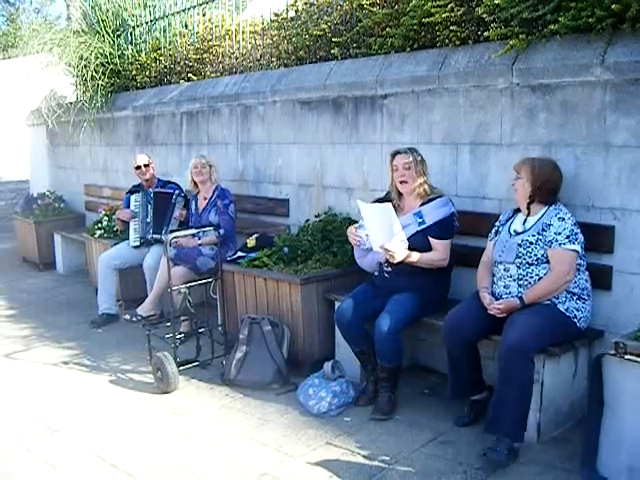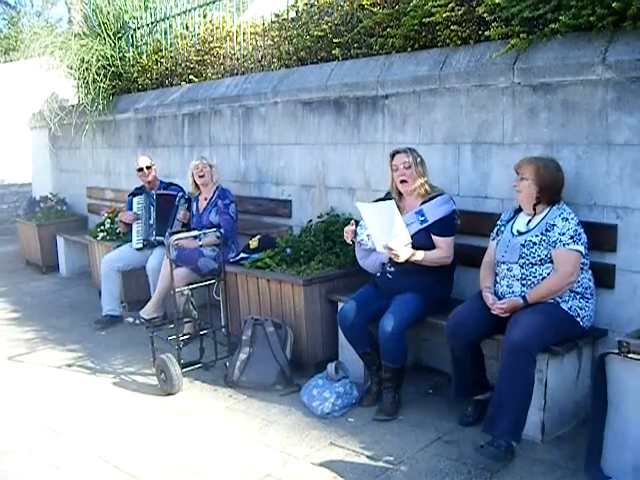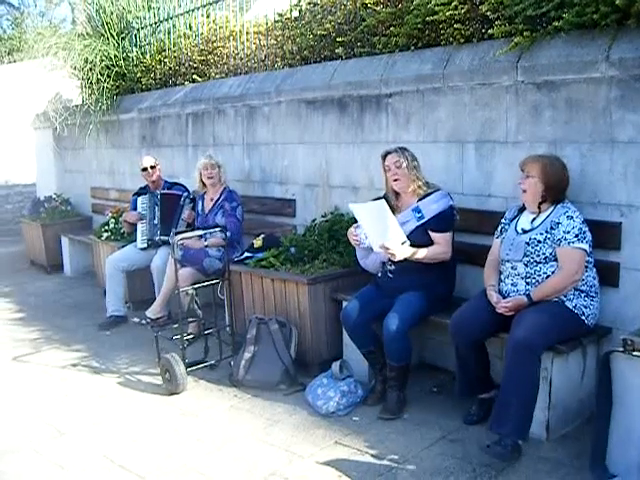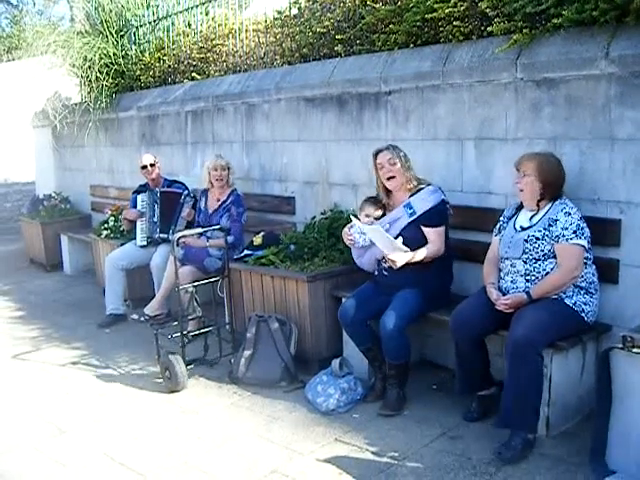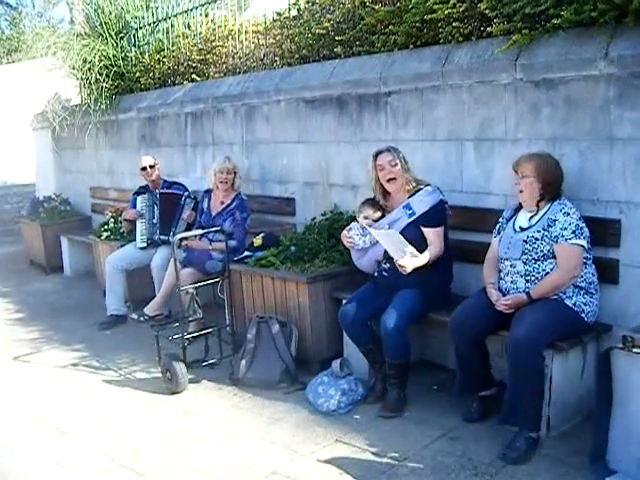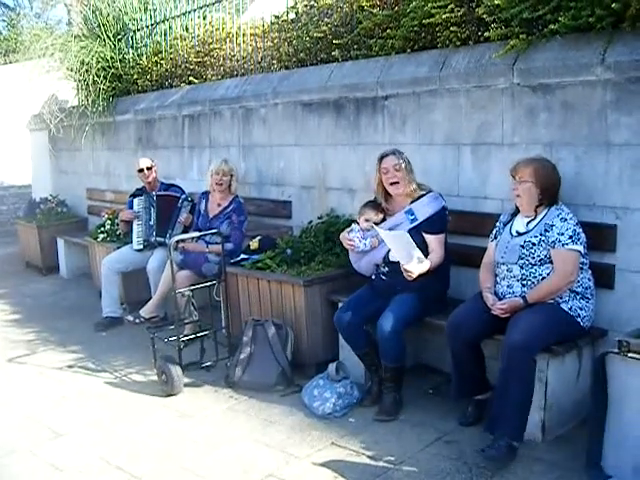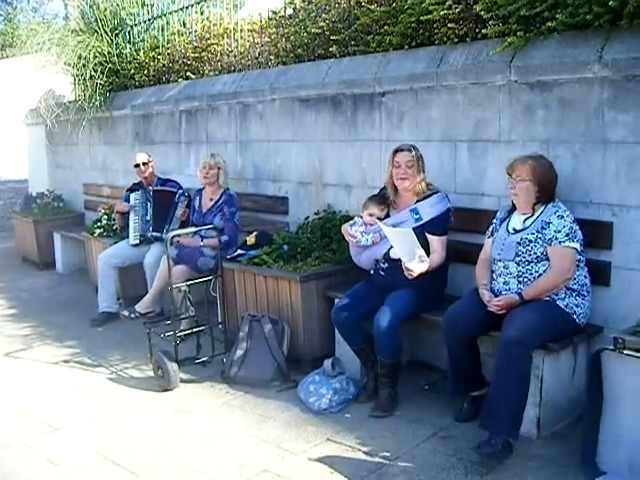
dt=0.3s
person 1, frame 1
left shoulder: (559, 220)
right shoulder: (507, 218)
left elbow: (562, 276)
right elbow: (487, 260)
left wrist: (519, 301)
right wrist: (485, 292)
left hip: (552, 305)
right hip: (501, 300)
left knee: (514, 344)
right knee: (455, 325)
left ankle: (507, 438)
right ankle: (476, 394)
person 1, frame 2
left shoulder: (563, 220)
right shoulder: (509, 217)
left elbow: (566, 275)
right elbow: (489, 261)
left wrist: (522, 301)
right wrist: (488, 292)
left hip: (556, 305)
right hip: (504, 300)
left knee: (517, 343)
right knee: (458, 325)
left ankle: (504, 435)
right ankle: (480, 393)
person 1, frame 3
left shoulder: (567, 218)
right shoulder: (513, 215)
left elbow: (572, 274)
right elbow: (493, 259)
left wrist: (527, 299)
right wrist: (492, 291)
left hip: (560, 302)
right hip: (509, 298)
left knee: (522, 341)
right knee: (462, 323)
left ankle: (511, 434)
right ankle: (485, 392)
person 1, frame 4
left shoulder: (565, 215)
right shoulder: (511, 213)
left elbow: (570, 270)
right elbow: (492, 257)
left wrist: (526, 296)
right wrist: (492, 288)
left hip: (560, 299)
right hip: (507, 295)
left knee: (522, 339)
right knee: (462, 321)
left ankle: (523, 431)
right ankle: (485, 389)
person 1, frame 5
left shoulder: (564, 215)
right shoulder: (510, 214)
left elbow: (569, 271)
right elbow: (492, 257)
left wrist: (526, 297)
right wrist: (492, 288)
left hip: (560, 300)
right hip: (508, 295)
left knee: (523, 339)
right knee: (462, 321)
left ankle: (527, 430)
right ankle: (486, 389)
person 1, frame 6
left shoulder: (561, 221)
right shoulder: (507, 219)
left elbow: (565, 276)
right elbow: (488, 263)
left wrist: (522, 301)
right wrist: (488, 293)
left hip: (556, 305)
right hip: (504, 300)
left knee: (518, 343)
right knee: (458, 325)
left ankle: (507, 436)
right ankle: (480, 394)
person 1, frame 7
left shoulder: (558, 218)
right shoulder: (504, 215)
left elbow: (562, 273)
right elbow: (484, 259)
left wrist: (518, 298)
right wrist: (484, 289)
left hip: (552, 301)
right hip: (500, 296)
left knee: (514, 339)
right knee: (454, 321)
left ankle: (502, 433)
right ankle: (476, 391)
person 2, frame 1
left shoulder: (437, 208)
right shoulder: (388, 201)
left elbow: (442, 258)
right elbow: (369, 233)
left wrist: (406, 256)
right wrist: (354, 232)
left hip: (420, 287)
right hip: (382, 282)
left knee: (385, 326)
right knee: (344, 314)
left ankle: (388, 391)
right ankle: (373, 377)
person 2, frame 2
left shoulder: (438, 205)
right shoulder: (388, 202)
left elbow: (446, 256)
right elbow: (371, 235)
left wrist: (410, 254)
right wrist: (354, 232)
left hip: (423, 288)
right hip: (385, 282)
left knee: (389, 327)
right knee: (347, 316)
left ankle: (392, 391)
right ankle: (377, 378)
person 2, frame 3
left shoulder: (435, 202)
right shoulder: (387, 202)
left elbow: (444, 251)
left wrist: (407, 252)
right wrist: (356, 234)
left hip: (426, 286)
right hip: (388, 282)
left knee: (393, 325)
right knee: (350, 315)
left ankle: (396, 390)
right ankle: (381, 376)
person 2, frame 4
left shoulder: (428, 198)
right shoulder: (382, 200)
left elbow: (438, 248)
left wrist: (408, 256)
right wrist: (351, 233)
left hip: (423, 282)
right hip: (385, 279)
left knee: (390, 323)
right knee: (347, 313)
left ankle: (396, 387)
right ankle: (381, 373)
person 2, frame 5
left shoulder: (426, 198)
right shoulder: (381, 202)
left elbow: (437, 247)
left wrist: (416, 261)
right wrist: (349, 235)
left hip: (423, 282)
right hip: (385, 280)
left knee: (391, 322)
right knee: (348, 315)
left ankle: (397, 388)
right ankle: (381, 373)
person 2, frame 6
left shoulder: (428, 204)
right shoulder: (381, 204)
left elbow: (437, 253)
left wrist: (421, 266)
right wrist: (348, 236)
left hip: (421, 287)
right hip: (383, 283)
left knee: (387, 326)
right knee: (344, 318)
left ankle: (392, 392)
right ankle: (377, 377)
person 2, frame 7
left shoulder: (433, 204)
right shoulder: (384, 197)
left elbow: (439, 252)
left wrist: (422, 267)
right wrist: (349, 228)
left hip: (418, 284)
right hip: (380, 279)
left knee: (384, 322)
right knee: (341, 314)
left ankle: (388, 388)
right ankle: (372, 373)
person 3, frame 1
left shoulder: (171, 188)
right shoulder: (132, 194)
right elbow: (122, 227)
right wrist: (119, 215)
left knee: (150, 263)
right knee: (105, 260)
right ankle: (108, 311)
person 3, frame 2
left shoulder: (173, 190)
right shoulder: (134, 196)
left elbow: (188, 214)
right elbow: (124, 229)
left wrist: (186, 217)
right wrist: (122, 217)
left knee: (153, 265)
right knee: (108, 262)
right ankle: (112, 312)
person 3, frame 3
left shoulder: (177, 190)
right shoulder: (139, 196)
left elbow: (193, 213)
right elbow: (128, 229)
left wrist: (191, 217)
right wrist: (126, 217)
left knee: (158, 264)
right knee: (113, 262)
right ankle: (116, 313)
person 3, frame 4
left shoulder: (177, 187)
right shoulder: (138, 193)
right elbow: (128, 227)
right wrist: (126, 214)
left knee: (157, 262)
right knee: (112, 260)
right ankle: (116, 310)
person 3, frame 5
left shoulder: (177, 189)
right shoulder: (139, 194)
left elbow: (193, 212)
right elbow: (128, 227)
left wrist: (191, 216)
right wrist: (126, 216)
left knee: (157, 264)
right knee: (112, 261)
right ankle: (117, 312)
person 3, frame 6
left shoulder: (173, 191)
right shoulder: (135, 197)
left elbow: (190, 214)
right elbow: (125, 229)
left wrist: (188, 219)
right wrist: (122, 217)
left knee: (154, 266)
right knee: (108, 263)
right ankle: (112, 314)
person 3, frame 7
left shoulder: (170, 186)
right shoulder: (133, 191)
left elbow: (187, 209)
right elbow: (121, 223)
left wrist: (185, 214)
right wrist: (118, 209)
left hip: (163, 240)
left knee: (151, 261)
right knee: (105, 259)
right ankle: (108, 309)
person 4, frame 1
left shoulder: (222, 195)
right shoulder: (194, 199)
left elbow: (226, 232)
right elbow: (192, 230)
left wrist: (197, 242)
right wrist: (184, 239)
left hip: (218, 252)
right hip: (198, 251)
left knee: (170, 255)
right knee: (176, 273)
left ankle: (150, 306)
right ankle: (185, 324)
person 4, frame 2
left shoulder: (223, 195)
right shoulder: (195, 200)
left elbow: (227, 233)
right elbow: (194, 232)
left wrist: (197, 243)
right wrist: (187, 241)
left hip: (220, 253)
right hip: (201, 253)
left knee: (171, 256)
right knee: (179, 275)
left ankle: (153, 308)
right ankle: (189, 325)
person 4, frame 3
left shoulder: (230, 197)
right shoulder: (200, 199)
left elbow: (233, 235)
left wrist: (202, 243)
right wrist: (192, 241)
left hip: (224, 254)
right hip: (204, 251)
left knee: (177, 256)
right knee: (184, 274)
left ankle: (159, 308)
right ankle: (194, 325)
person 4, frame 4
left shoulder: (236, 200)
right shoulder: (204, 195)
left elbow: (235, 239)
right elbow: (198, 226)
left wrist: (205, 243)
right wrist: (191, 238)
left hip: (224, 253)
right hip: (203, 249)
left knee: (178, 255)
right knee: (184, 272)
left ankle: (158, 305)
right ankle: (192, 323)
person 4, frame 5
left shoulder: (240, 203)
right shoulder: (206, 195)
left elbow: (238, 244)
right elbow: (199, 227)
left wrist: (207, 245)
right wrist: (192, 240)
left hip: (225, 256)
right hip: (204, 250)
left knee: (179, 258)
right knee: (185, 274)
left ankle: (157, 306)
right ankle: (194, 324)
person 4, frame 6
left shoulder: (236, 206)
right shoulder: (203, 198)
left elbow: (235, 246)
right elbow: (195, 229)
left wrist: (204, 248)
right wrist: (188, 243)
left hip: (221, 259)
right hip: (200, 253)
left knee: (175, 259)
right knee: (182, 276)
left ankle: (153, 308)
person 4, frame 7
left shoulder: (228, 198)
right shoulder: (197, 195)
left elbow: (229, 239)
right elbow: (193, 227)
left wrist: (199, 243)
right wrist: (185, 237)
left hip: (218, 254)
right hip: (197, 250)
left knee: (171, 255)
right knee: (177, 271)
left ankle: (149, 303)
